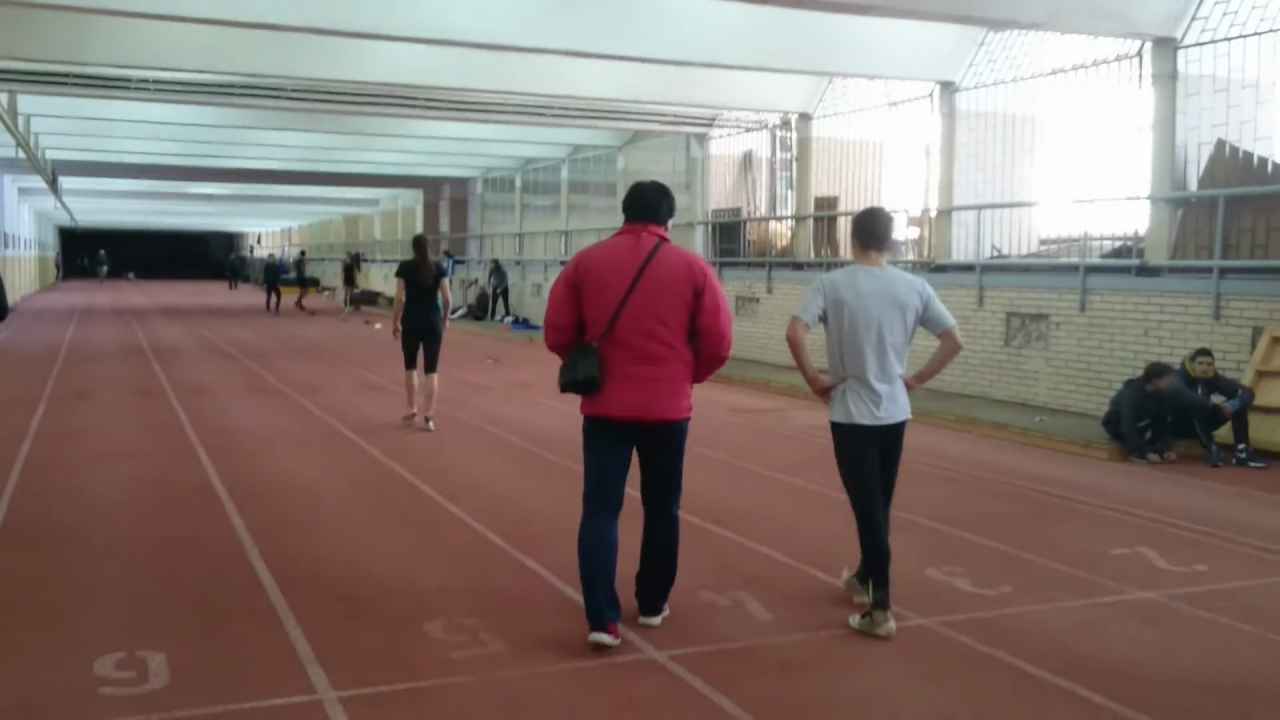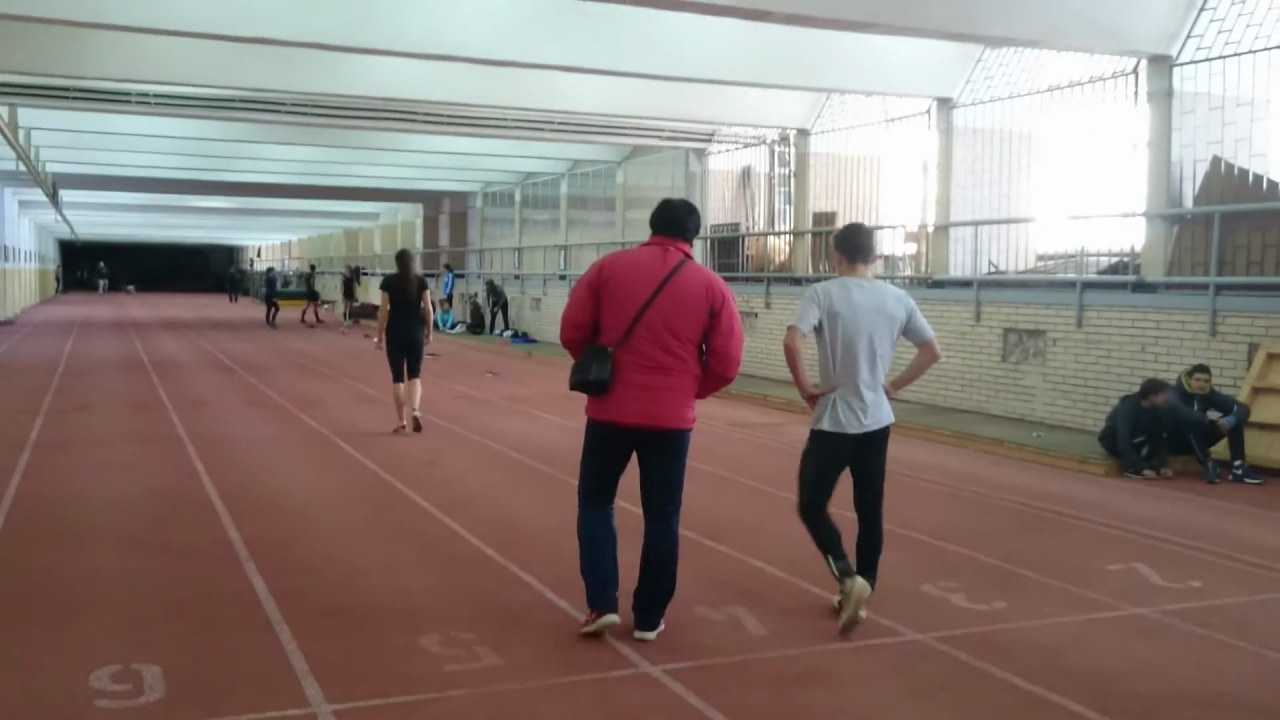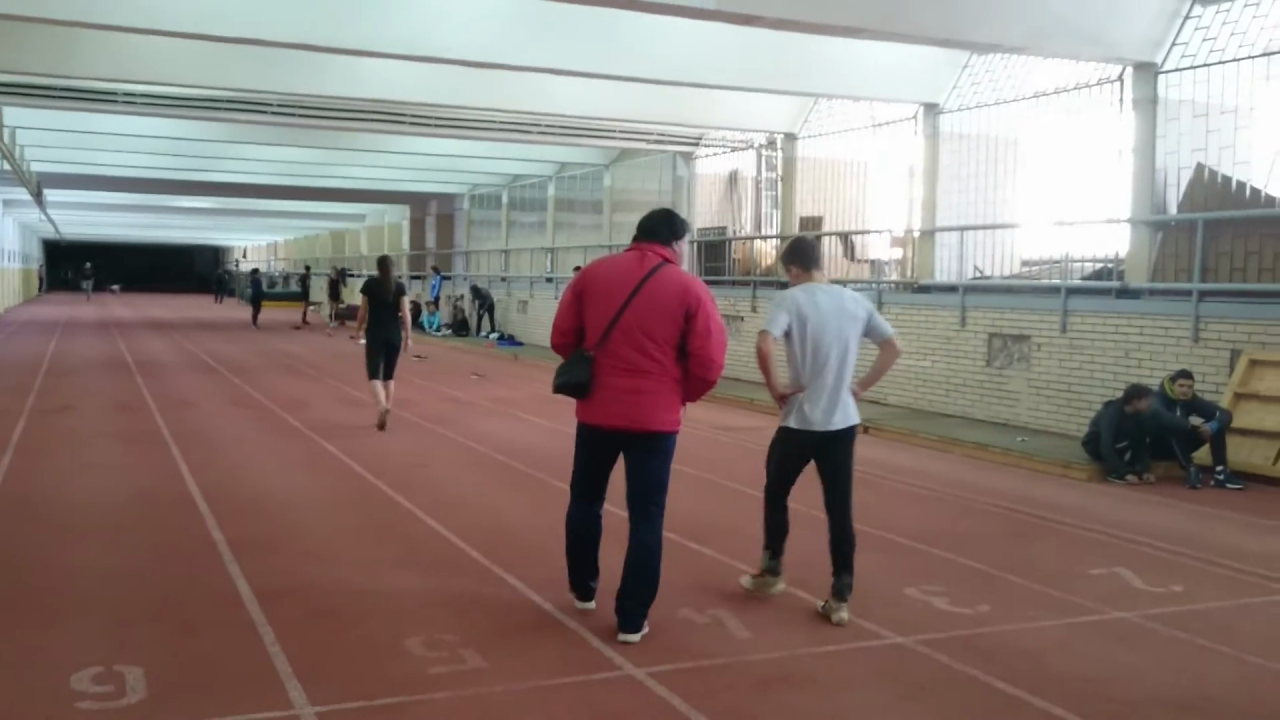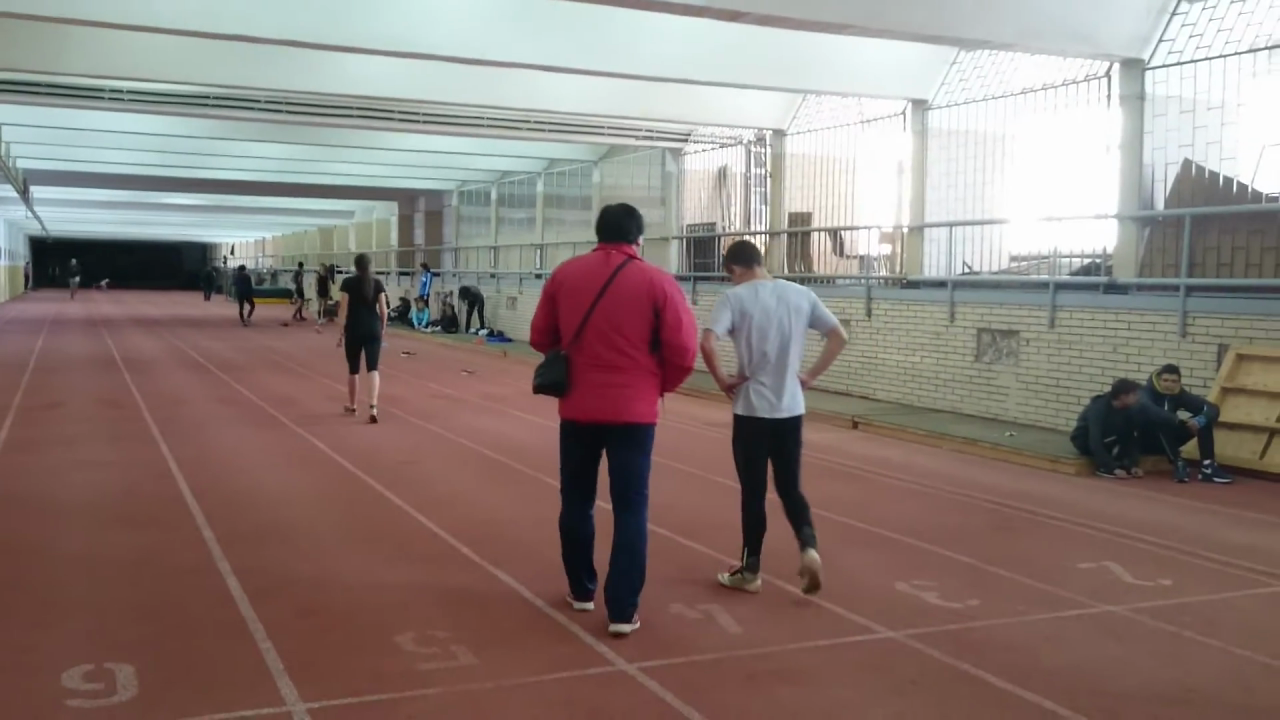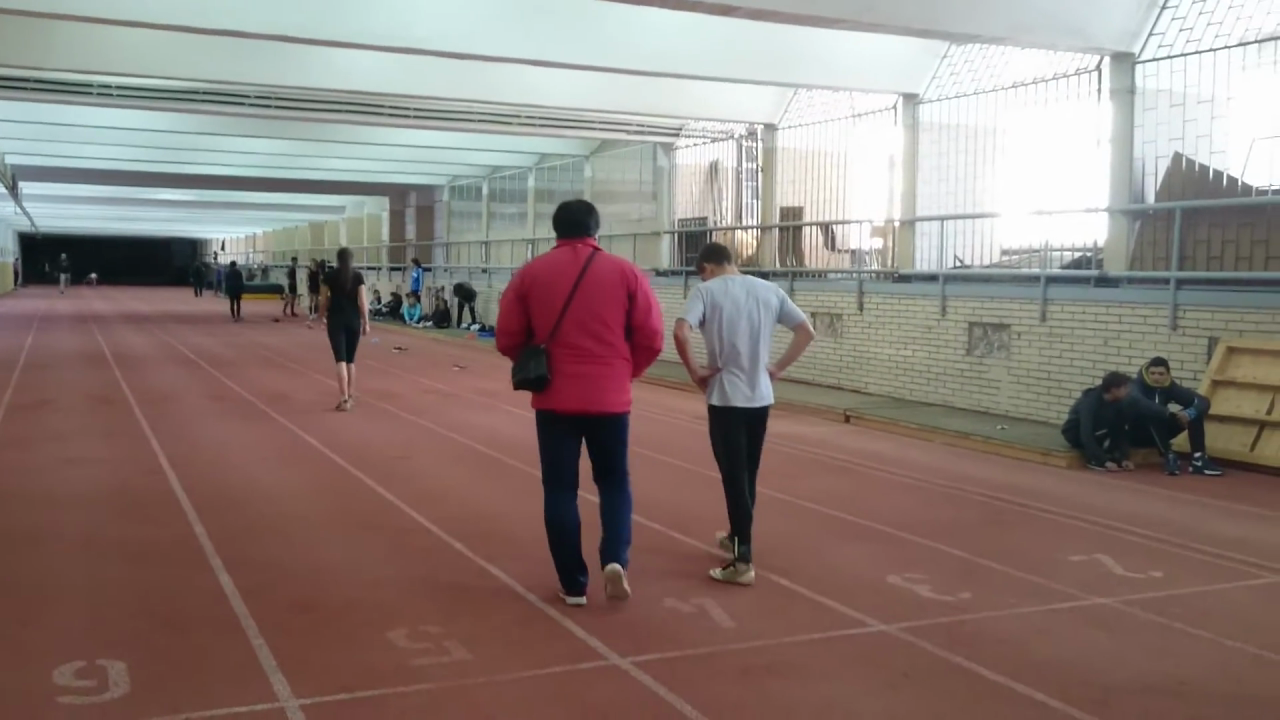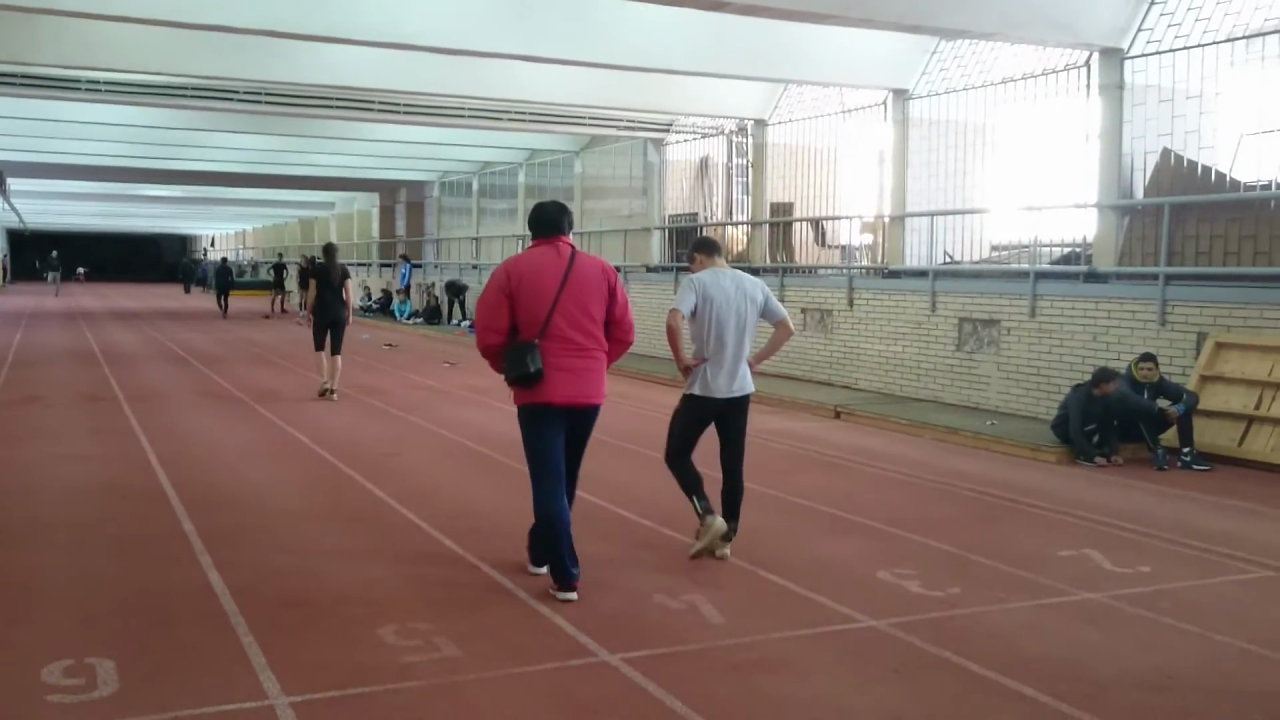
dt=0.4s
person 1, frame 1
left shoulder: (587, 261)
right shoulder: (693, 266)
left elbow: (557, 335)
right elbow: (717, 343)
left hip: (605, 406)
right hip: (667, 407)
left knee: (600, 510)
right knee: (661, 508)
left ankle: (602, 619)
right ankle: (652, 603)
person 1, frame 2
left shoulder: (609, 267)
right shoulder: (711, 286)
left elbow: (572, 333)
right elbow: (726, 364)
left hip: (609, 410)
right hip: (671, 416)
left knee: (595, 505)
right knee: (662, 518)
left ankle: (602, 604)
right ankle: (649, 617)
person 1, frame 3
left shoulder: (594, 273)
right shoulder: (690, 289)
left elbow: (562, 339)
right elbow: (708, 367)
right wrist: (679, 396)
left hip: (596, 411)
right hip: (656, 418)
left knee: (585, 502)
right knee: (646, 517)
left ankle: (583, 589)
right ankle: (631, 619)
person 1, frame 4
left shoulder: (564, 274)
right shoulder: (657, 282)
left elbow: (542, 339)
right elbow: (682, 354)
right wrist: (658, 386)
left hip: (577, 407)
right hip: (633, 410)
left knee: (576, 502)
right knee: (631, 508)
left ankle: (582, 591)
right ankle: (622, 610)
person 1, frame 5
left shoulder: (530, 273)
right shoulder: (625, 272)
left elbow: (508, 339)
right elbow: (651, 339)
left hip: (554, 398)
right hip: (610, 398)
left knee: (560, 491)
right knee: (615, 484)
left ankle: (573, 584)
right ankle: (615, 560)
person 1, frame 6
left shoulder: (512, 270)
right shoulder: (601, 270)
left elbow: (489, 337)
right elbow: (623, 334)
left wrist: (511, 370)
left hip: (539, 391)
right hip: (589, 391)
left knee: (549, 482)
right knee: (565, 477)
left ankle: (565, 577)
right ankle: (542, 553)
person 2, frame 1
left shoulder: (832, 283)
right shoulder: (915, 287)
left elbow: (795, 333)
right elbow: (954, 341)
left wrist: (815, 380)
right wrist: (916, 379)
left hip: (851, 415)
right hip: (895, 413)
left knee: (868, 510)
right knee: (879, 505)
left ankle: (880, 608)
right ankle: (865, 579)
person 2, frame 2
left shoulder: (823, 293)
right shoulder: (898, 298)
left elbow: (792, 343)
right elbow: (932, 351)
left wrist: (805, 388)
right wrist: (894, 385)
left hip: (834, 422)
right hip: (877, 422)
left knee: (812, 505)
right knee: (869, 511)
left ankle: (851, 580)
right ankle: (860, 591)
person 2, frame 3
left shoulder: (790, 299)
right shoulder: (857, 301)
left elbow: (764, 346)
right elbow: (893, 348)
left wrist: (774, 388)
right wrist: (861, 386)
left hip: (800, 421)
right hip: (843, 421)
left knee: (776, 495)
right knee: (840, 510)
left ankle: (771, 573)
right ankle: (840, 599)
person 2, frame 4
left shoulder: (734, 297)
right shoulder: (801, 294)
left elbow: (706, 343)
right elbow: (839, 337)
left wrist: (722, 379)
right wrist: (810, 374)
left hip: (752, 409)
right hip: (792, 409)
left knee: (754, 490)
right knee: (789, 486)
left ankle: (750, 571)
right ankle: (808, 548)
person 2, frame 5
left shoulder: (706, 291)
right shoulder: (769, 290)
left elbow: (681, 332)
right elbow: (807, 332)
left wrist: (694, 370)
right wrist: (778, 367)
left hip: (725, 399)
right hip: (760, 397)
left knee: (734, 479)
right knee: (747, 475)
left ankle: (742, 562)
right ankle: (736, 538)
person 2, frame 6
left shoulder: (697, 282)
right shoulder: (755, 285)
left elbow: (674, 322)
right elbow: (787, 328)
left wrist: (681, 359)
right wrist: (756, 359)
left hip: (703, 388)
right hip: (740, 389)
left knee: (677, 454)
right knee: (733, 465)
left ankle: (709, 518)
right ankle: (724, 538)
person 3, frame 1
left shoulder: (404, 267)
right shoulder: (437, 268)
left elbow: (399, 297)
right elbow: (447, 297)
left wrist: (395, 322)
right wrist: (445, 318)
left hip: (411, 322)
right hip: (433, 322)
left knee: (410, 367)
right knee: (431, 370)
left ankle: (412, 411)
right ankle: (429, 417)
person 3, frame 2
left shoulder: (389, 281)
right shoulder: (421, 281)
left elbow: (384, 310)
right elbow: (428, 309)
left wrist: (380, 334)
right wrist: (429, 331)
left hip: (395, 333)
right hip: (416, 333)
left knee: (398, 379)
right knee: (414, 376)
left ankle: (402, 423)
right ankle: (415, 411)
person 3, frame 3
left shoulder: (369, 284)
right shoulder: (399, 286)
left elbow: (363, 311)
right elbow: (405, 313)
left wrist: (359, 330)
right wrist: (408, 336)
left hip: (374, 334)
right hip: (394, 335)
left knee: (374, 376)
right knee: (388, 376)
left ankle: (383, 405)
right ankle: (385, 413)
person 3, frame 4
left shoulder: (348, 282)
right shoulder: (377, 283)
left elbow: (343, 309)
right elbow: (383, 310)
left wrist: (340, 332)
right wrist: (382, 328)
left hip: (353, 330)
right hip: (373, 329)
left knee: (353, 369)
right knee: (373, 368)
left ankle: (352, 406)
right ankle: (372, 406)
person 3, frame 5
left shoulder: (330, 275)
right shoulder: (358, 276)
left elbow: (324, 300)
right elbow: (362, 301)
left wrist: (322, 315)
right wrist: (366, 322)
left hip: (336, 321)
right hip: (353, 321)
left knee: (340, 359)
right knee: (350, 359)
left ankle: (344, 399)
right ankle: (349, 396)
person 3, frame 6
left shoulder: (317, 269)
right shoulder: (343, 270)
left elbow: (313, 293)
right elbow: (349, 295)
left wrist: (309, 312)
right wrist: (349, 314)
left hip: (321, 313)
right hip: (339, 314)
left knee: (319, 349)
right knee: (336, 352)
left ankle: (325, 382)
right ankle: (333, 389)
